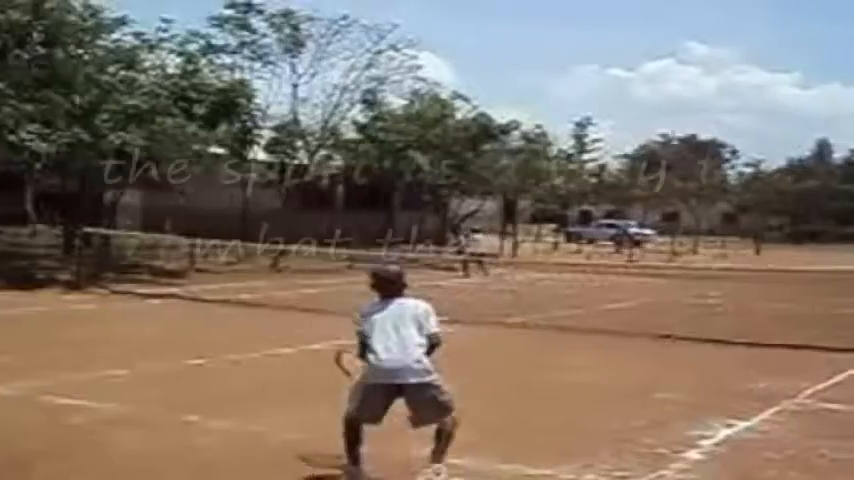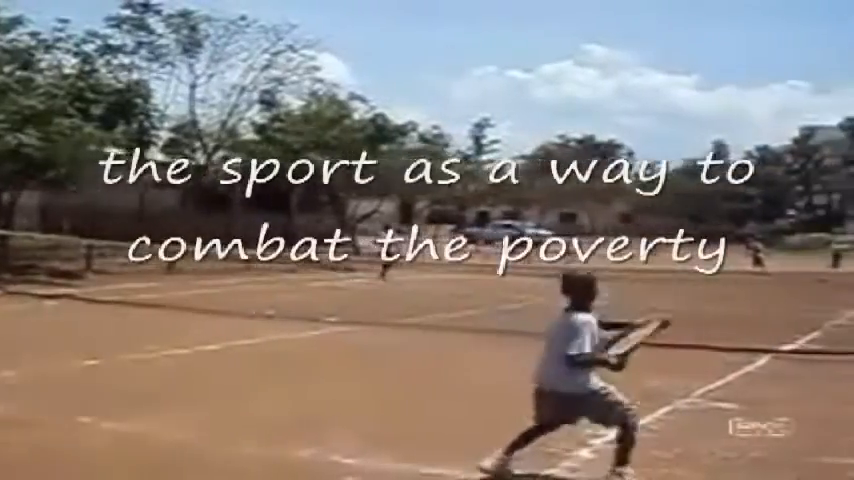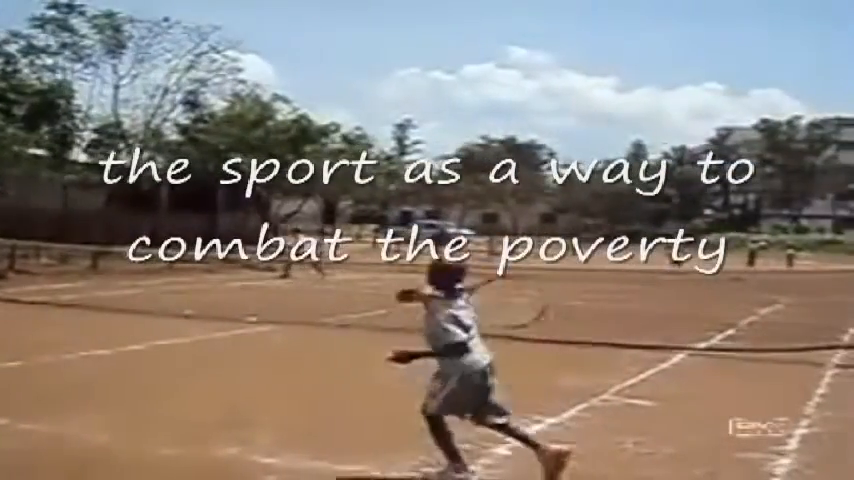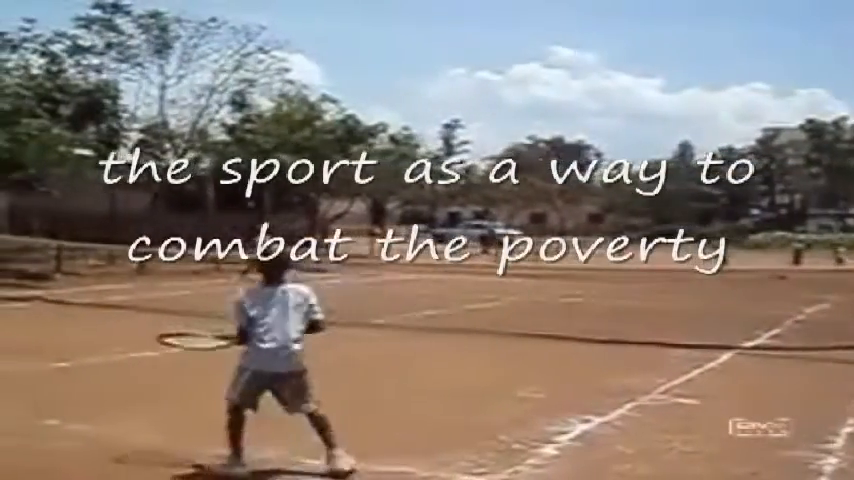
dt=1s
person 1, frame 1
left shoulder: (368, 311)
right shoulder: (421, 307)
left elbow: (363, 350)
right elbow: (435, 341)
left hip: (379, 371)
right hip: (417, 371)
left knee: (353, 417)
right knee: (446, 419)
person 1, frame 2
left shoulder: (568, 314)
right shoulder: (583, 322)
right elbow: (576, 360)
left wrist: (631, 326)
right wrist: (608, 362)
left hip: (547, 384)
right hip: (578, 387)
left knee: (548, 423)
right knee: (628, 420)
left ankle: (501, 458)
person 1, frame 3
left shoulder: (442, 313)
right shoulder: (456, 293)
left elbow: (459, 348)
left wrist: (414, 356)
right wrist: (417, 295)
left hip: (461, 369)
right hip: (478, 366)
left knee: (432, 413)
right knee: (494, 418)
right ankle: (545, 450)
person 1, frame 4
left shoulder: (248, 296)
right shoulder: (302, 293)
left elbow: (242, 334)
right elbow: (318, 325)
left wrist: (247, 338)
left hip: (255, 362)
right hip: (290, 362)
left knee: (236, 407)
right knee: (310, 409)
left ankle: (235, 460)
right ankle: (336, 455)
